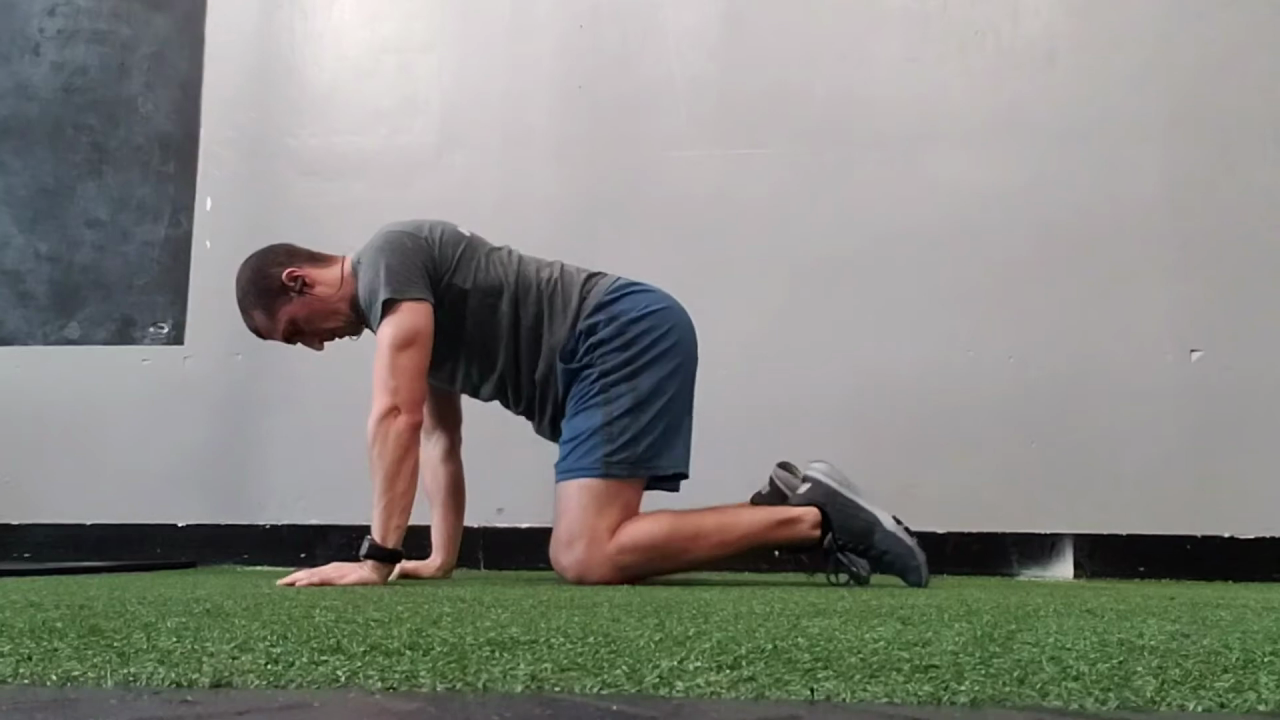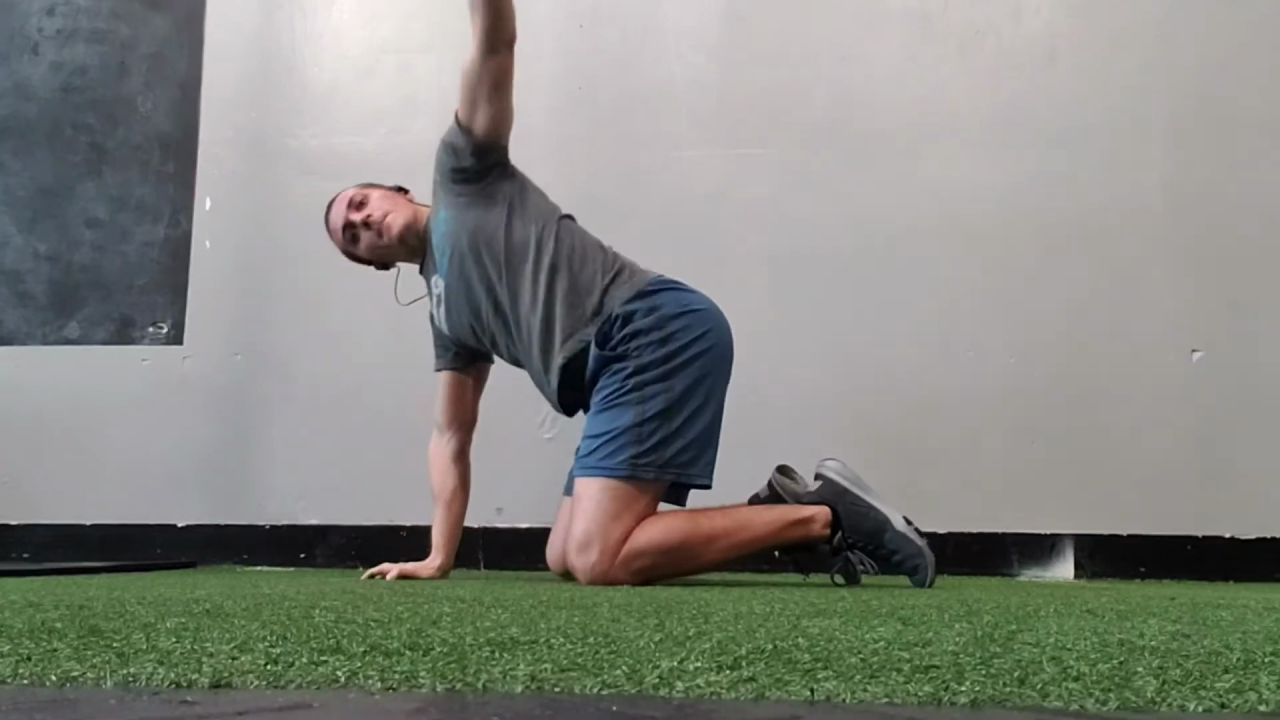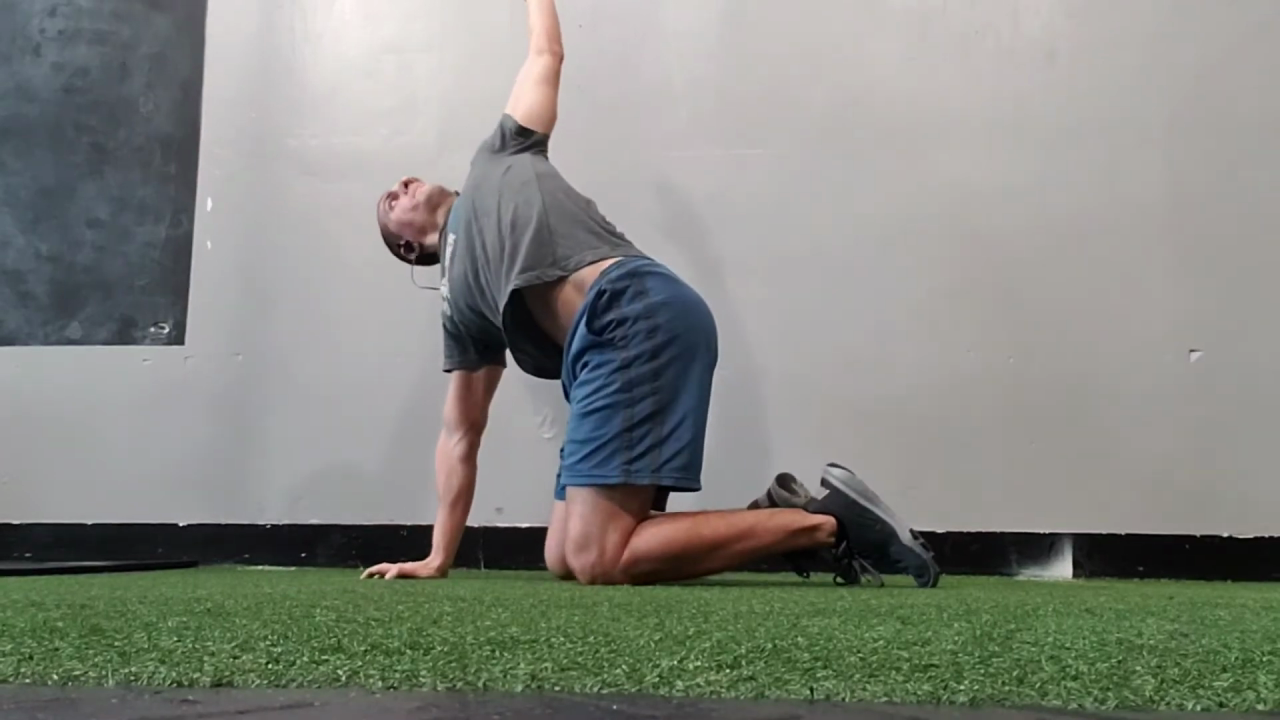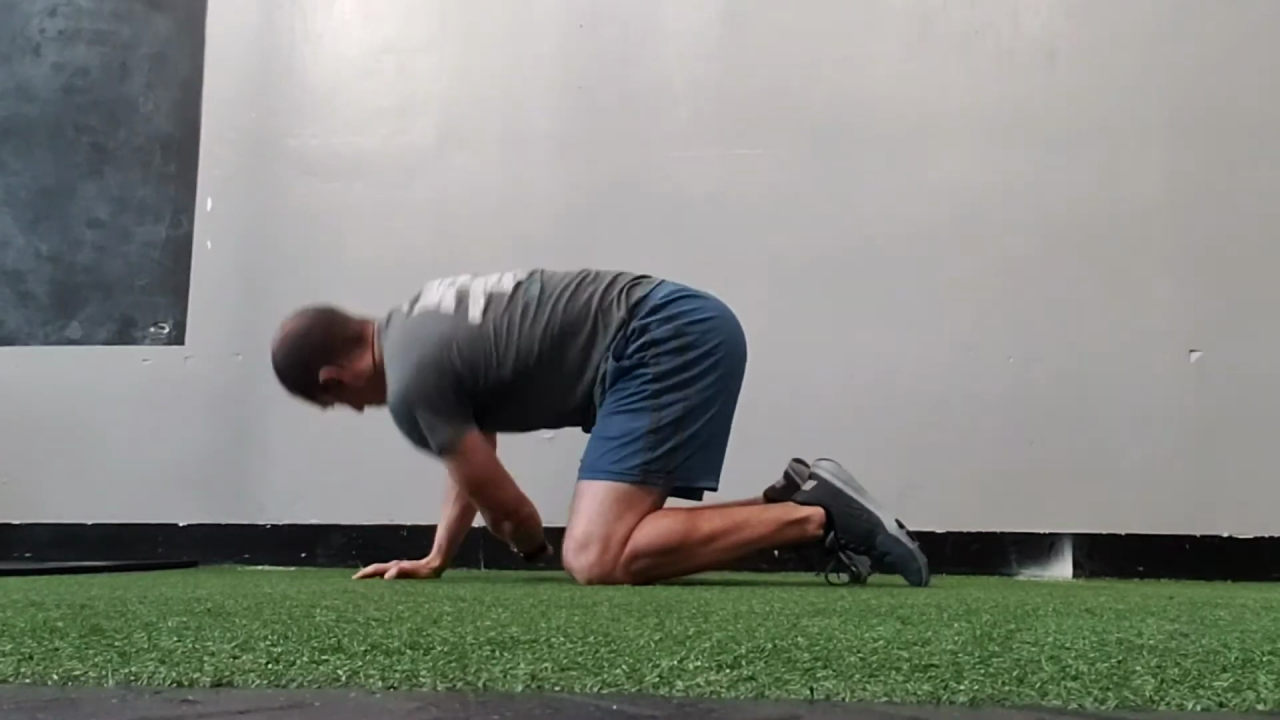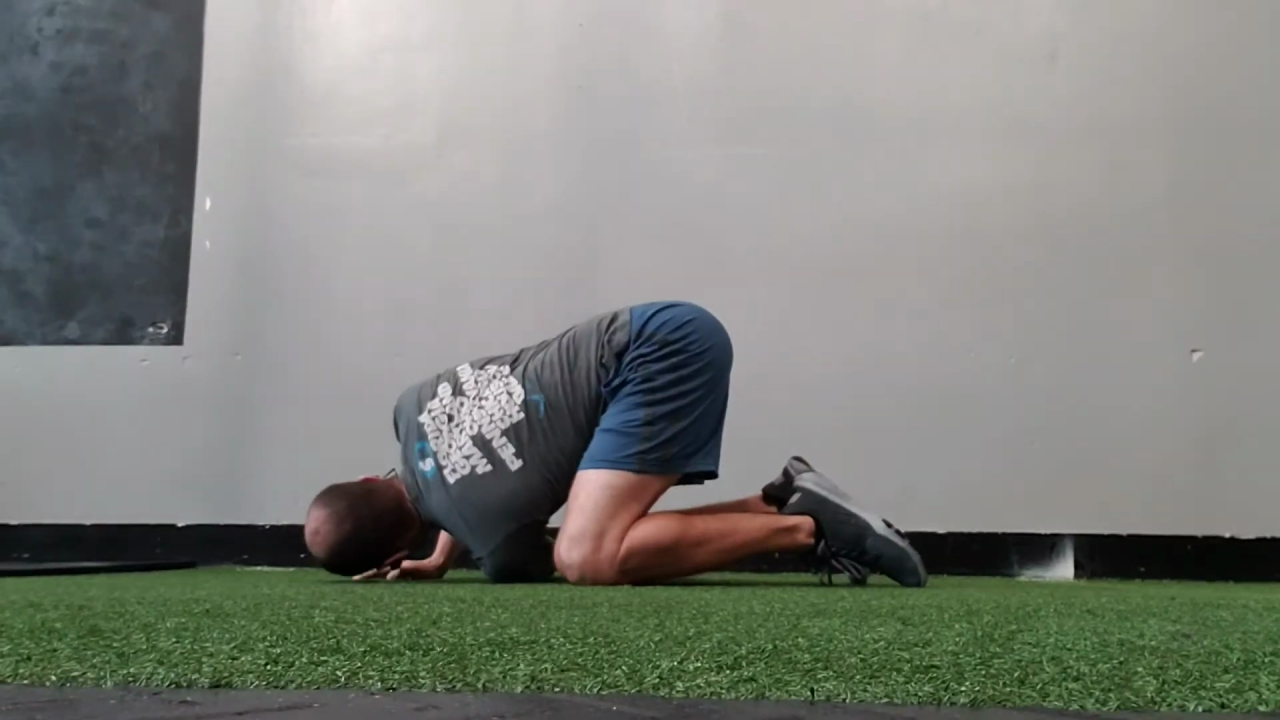
dt=1s
person 1, frame 1
left shoulder: (388, 259)
right shoulder: (409, 313)
left elbow: (396, 416)
right elbow: (439, 434)
left wrist: (378, 556)
right wrist: (443, 556)
left hip: (626, 332)
right hip: (626, 346)
left knee: (588, 559)
right knee: (575, 553)
left ankle: (812, 517)
right ankle: (781, 506)
person 1, frame 2
left shoulder: (462, 175)
right shoulder: (447, 311)
right elbow: (450, 436)
right wrist: (438, 557)
left hip: (658, 332)
right hip: (625, 363)
left knee: (599, 562)
right knee: (567, 557)
left ankle: (822, 515)
right ankle: (777, 512)
person 1, frame 3
left shoulder: (495, 160)
right shoulder: (459, 304)
left elbow: (546, 54)
right elbow: (459, 435)
right wrist: (437, 557)
left hip: (637, 319)
right hip: (605, 348)
left knee: (599, 563)
right knee: (566, 559)
left ankle: (825, 522)
right ankle: (782, 521)
person 1, frame 4
left shoulder: (413, 379)
right shoulder: (414, 326)
left elbow: (514, 519)
right elbow: (474, 442)
left wrist: (531, 550)
right wrist: (435, 557)
left hip: (673, 340)
right hip: (684, 327)
left knee: (593, 559)
right knee: (603, 541)
left ankle: (815, 515)
right ankle: (793, 500)
person 1, frame 5
left shoulder: (496, 535)
right shoulder: (411, 411)
left elbow: (557, 566)
right wrist: (438, 560)
left hip: (665, 353)
right hip: (666, 335)
left knee: (588, 559)
right knee: (604, 537)
left ankle: (806, 525)
right ankle: (781, 501)
